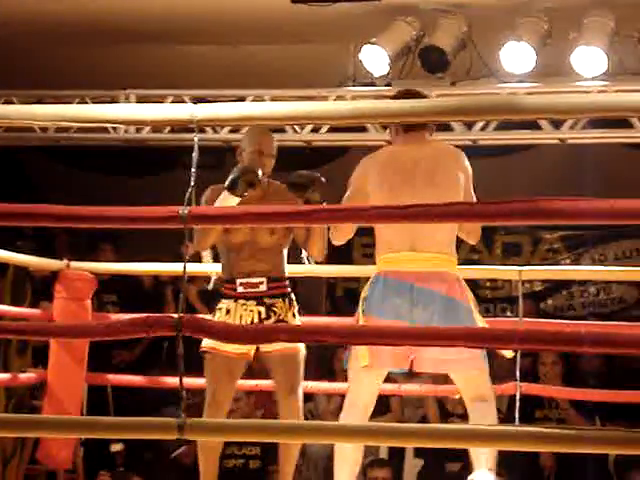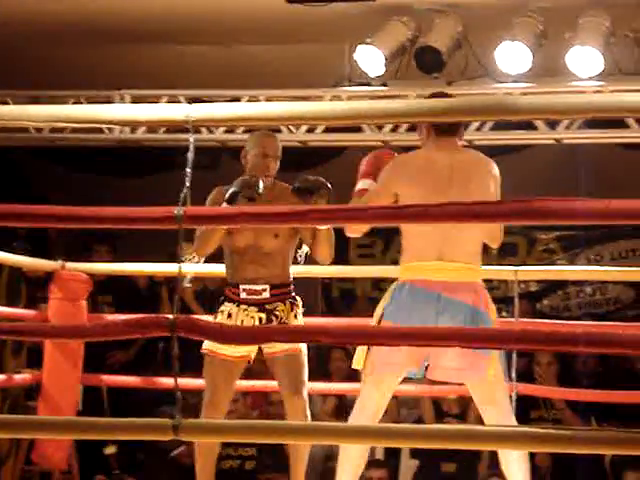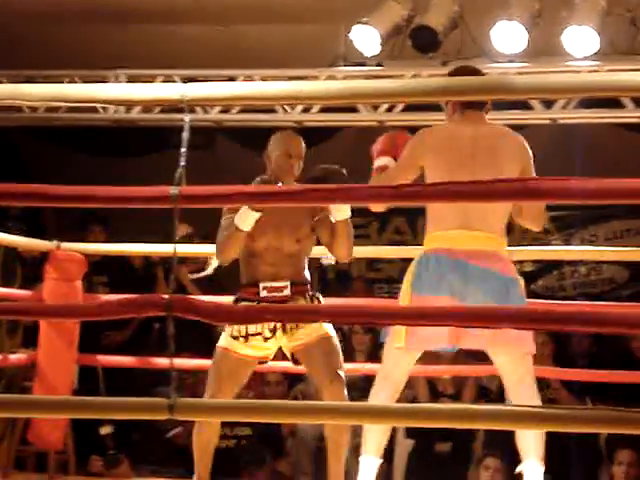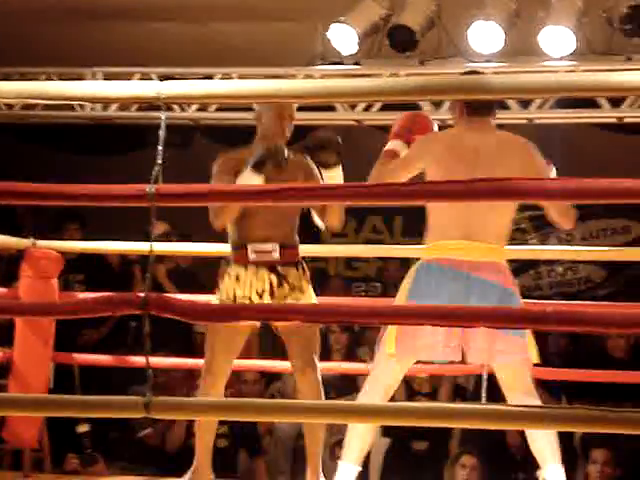
dt=0.2s
person 1, frame 1
left shoulder: (371, 164)
right shoulder: (457, 159)
left elbow: (337, 235)
right elbow: (472, 233)
left hip: (388, 293)
right hip: (442, 294)
left knee: (357, 404)
right knee: (480, 396)
person 1, frame 2
left shoulder: (401, 166)
right shoulder: (487, 167)
left elbow: (353, 226)
left wrist: (365, 181)
left hip: (411, 300)
right hip: (467, 304)
left knee: (367, 408)
right knee: (498, 410)
person 1, frame 3
left shoulder: (427, 139)
right shoulder: (515, 144)
left elbow: (375, 201)
right elbow: (536, 221)
left wrist: (382, 161)
left hip: (438, 270)
right hip: (493, 275)
left knee: (390, 374)
right knee: (521, 385)
person 1, frame 4
left shoulder: (433, 142)
right shoulder: (523, 149)
left elbow: (375, 185)
right elbow: (566, 219)
left wrist: (397, 142)
right wrist: (548, 179)
left hip: (435, 280)
right hip: (492, 284)
left knee: (379, 384)
right knee: (522, 393)
person 2, frame 1
left shoulder: (288, 196)
right shoulder: (216, 193)
left elbow: (317, 252)
right elbow: (199, 244)
left wrist: (316, 203)
right wrist: (231, 194)
left hip: (277, 304)
right hip: (232, 306)
left knee: (291, 399)
right knee: (216, 404)
person 2, frame 2
left shoulder: (293, 198)
right shoulder: (221, 196)
left elbow: (324, 256)
right elbow: (199, 249)
left wrist: (321, 208)
right wrist: (231, 205)
left hip: (280, 308)
right hip: (236, 310)
left knee: (295, 398)
right knee: (213, 406)
person 2, frame 3
left shoulder: (312, 200)
left elbow: (343, 253)
right elbow: (223, 253)
left wrist: (339, 201)
right wrist: (252, 207)
left hip: (300, 307)
right hip: (253, 309)
left knee: (334, 384)
right knee: (213, 400)
person 2, frame 4
left shoulder: (303, 166)
right shoulder: (229, 163)
left elbow: (334, 222)
right elbow: (218, 218)
left wrist: (332, 168)
right wrist: (252, 174)
left hip: (289, 275)
right hip: (242, 277)
left knee: (307, 370)
right knee: (212, 374)
